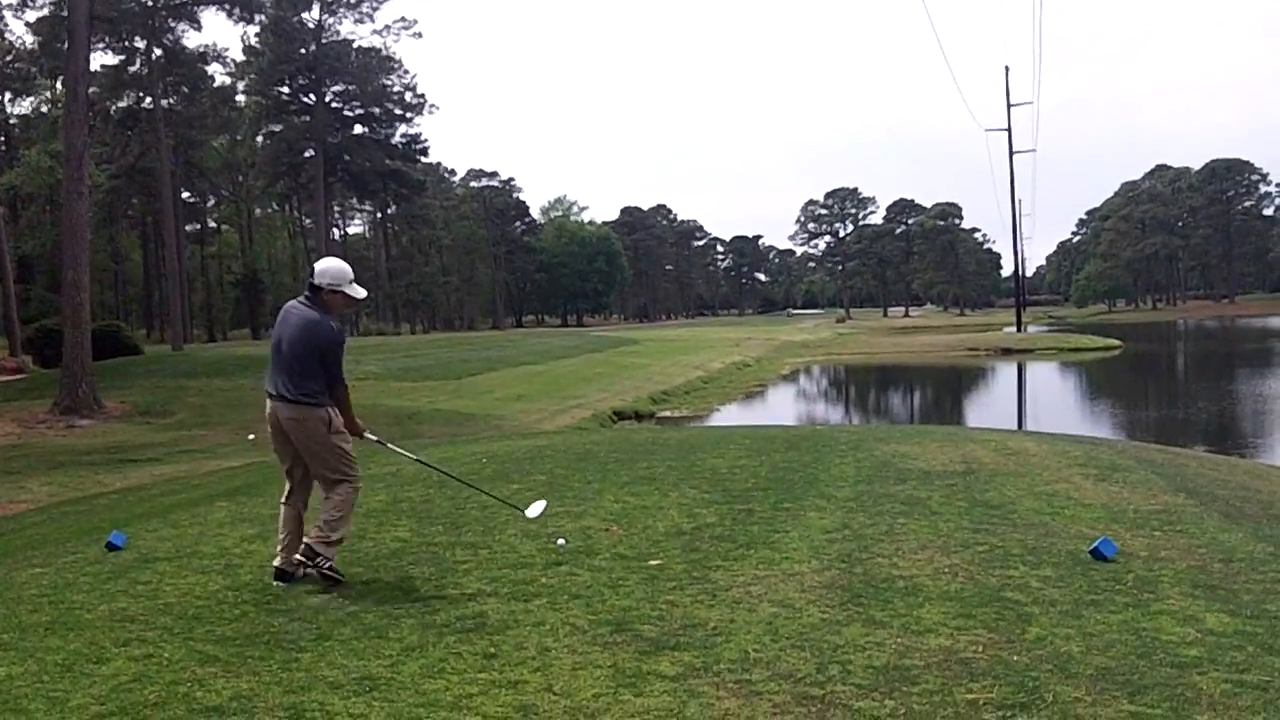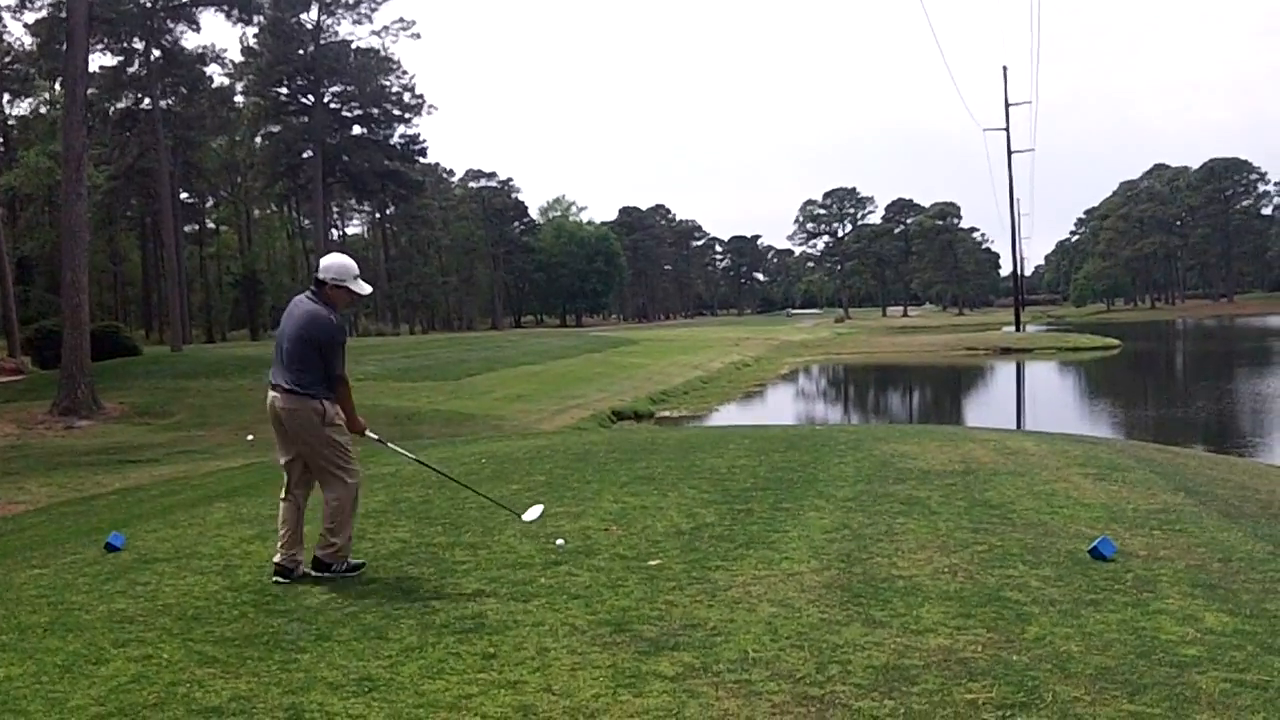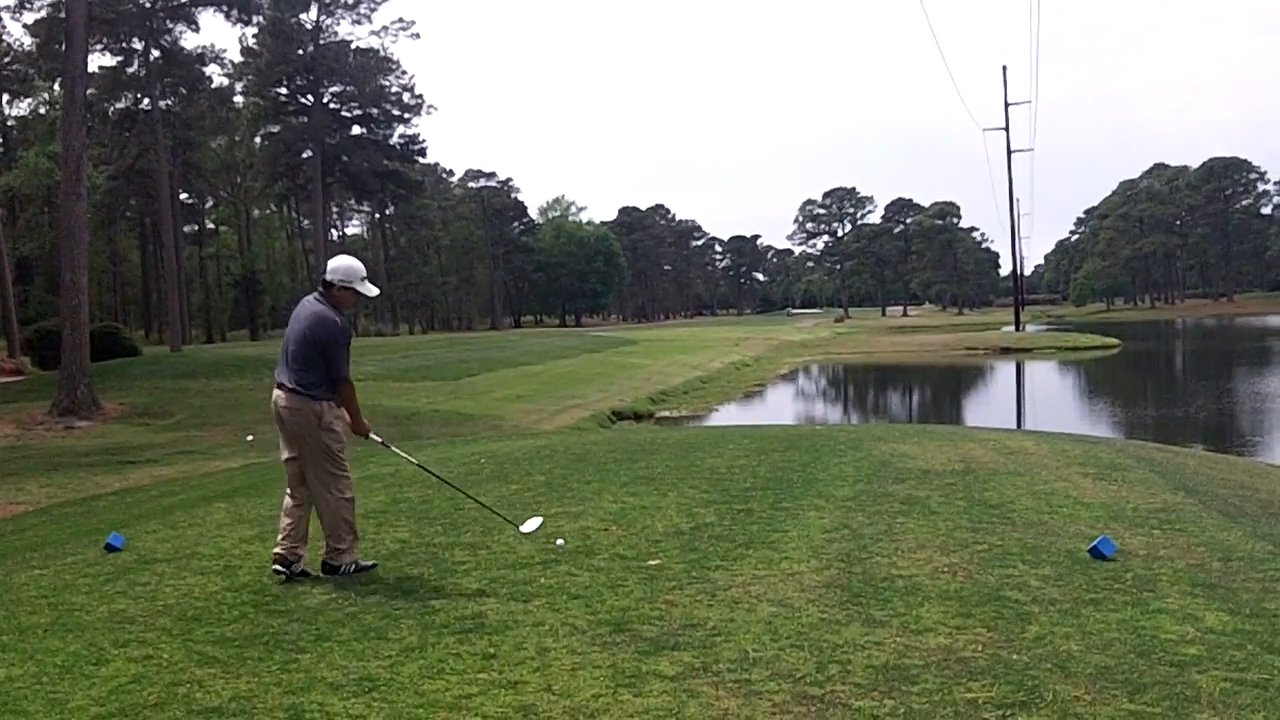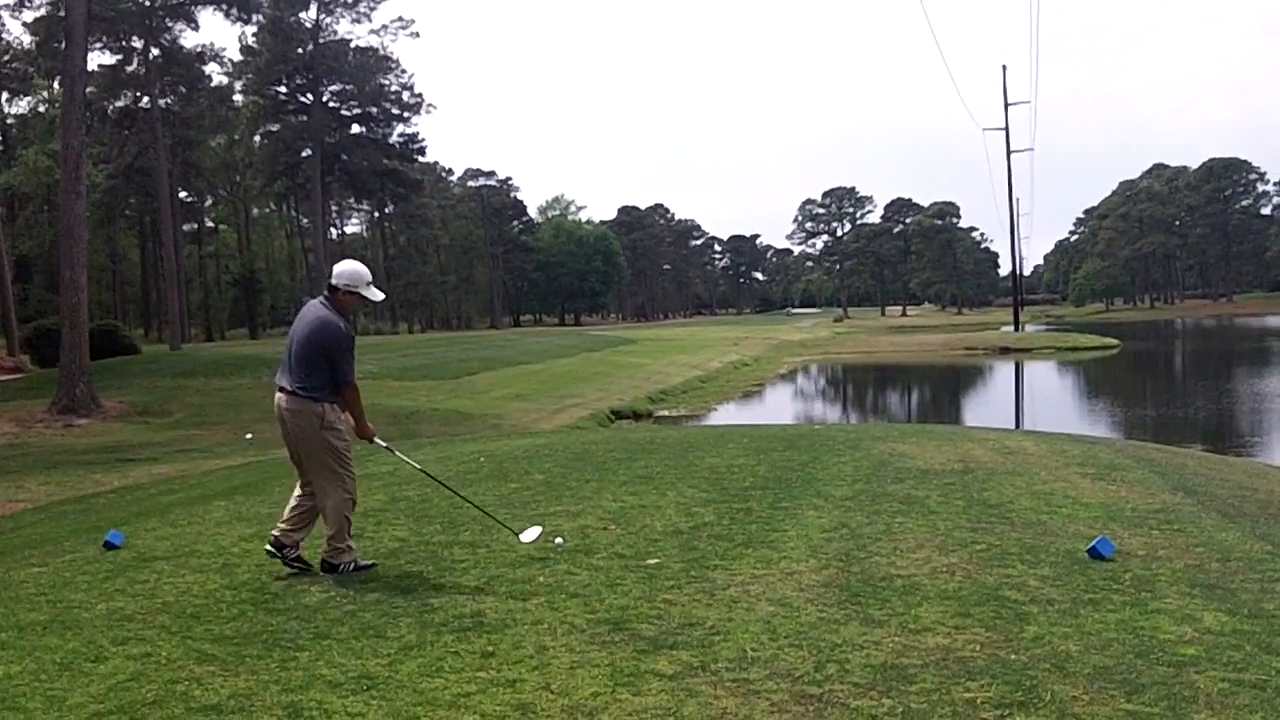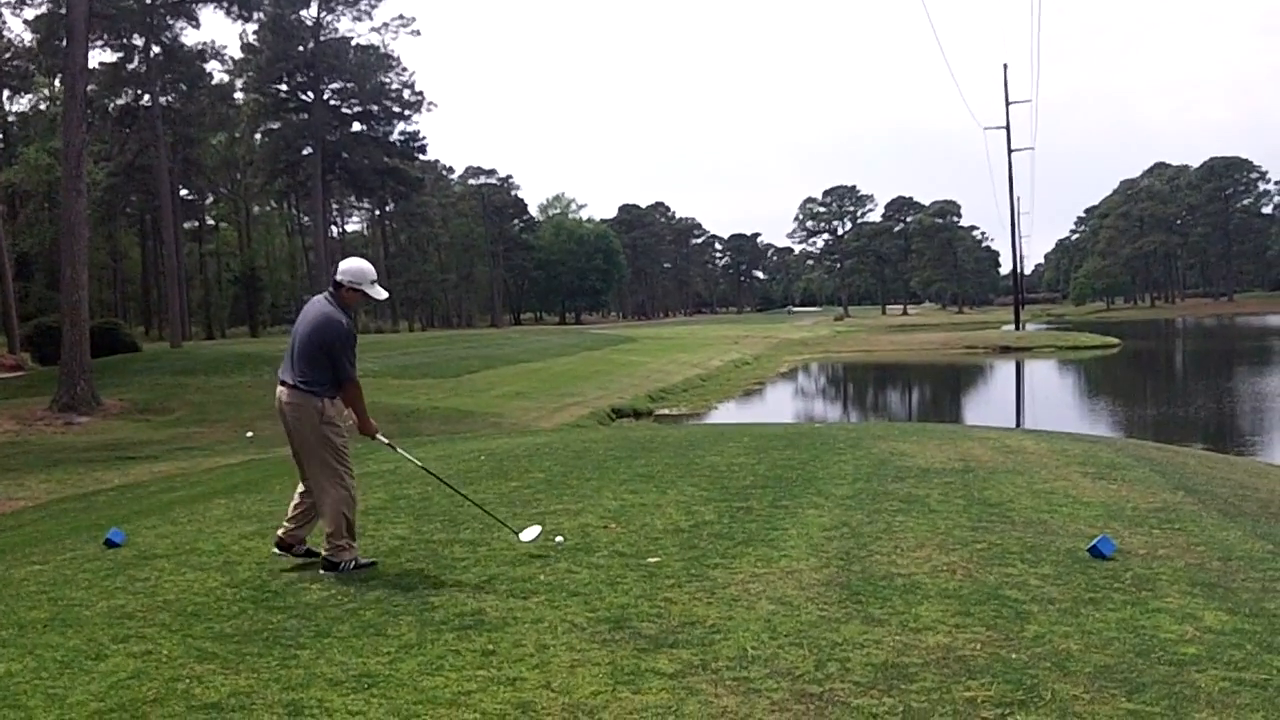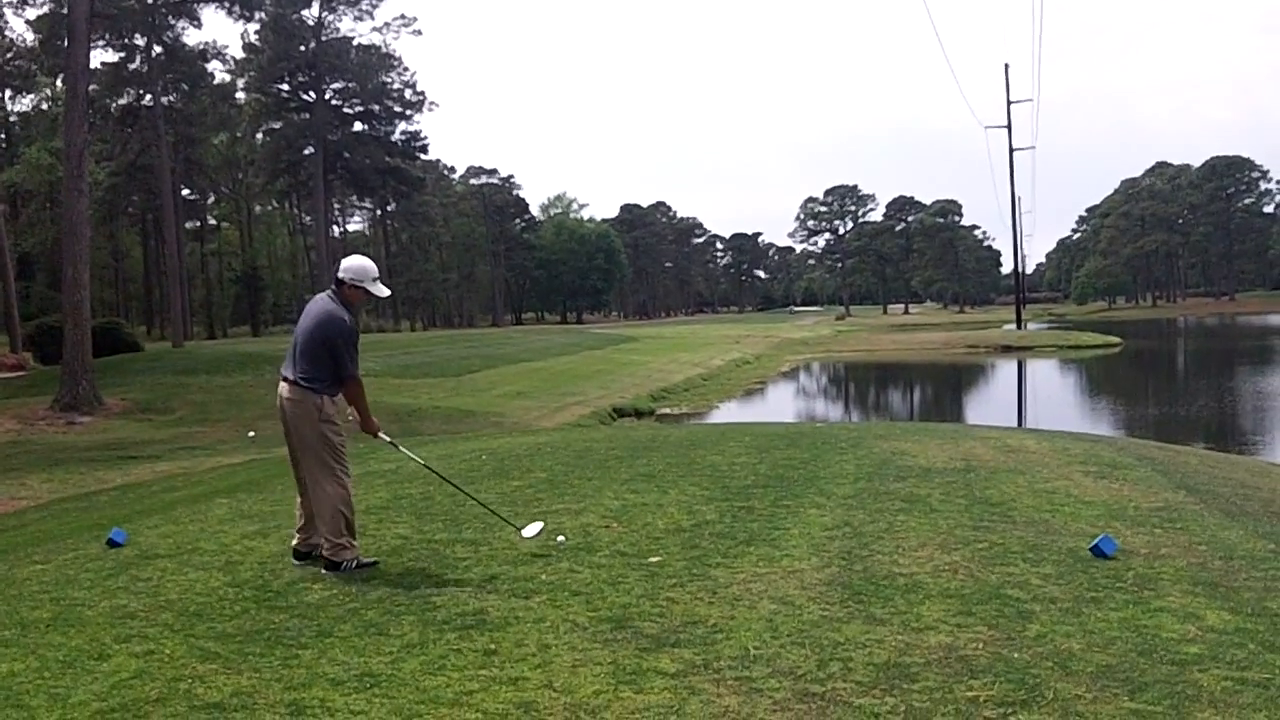
dt=0.1s
person 1, frame 1
left shoulder: (288, 311)
right shoulder: (328, 330)
right elbow: (336, 385)
left wrist: (340, 417)
right wrist: (350, 422)
left hip: (278, 408)
right hip: (310, 414)
left knee: (296, 489)
right knee: (344, 481)
left ankle: (287, 564)
right ankle: (316, 550)
person 1, frame 2
left shoulder: (298, 304)
right shoulder: (328, 323)
right elbow: (337, 379)
left wrist: (335, 407)
right wrist: (352, 419)
left hip: (280, 400)
right hip: (307, 407)
left knee: (296, 485)
right knee: (343, 479)
left ankle: (287, 561)
right ankle: (330, 556)
person 1, frame 3
left shoulder: (307, 304)
right shoulder: (333, 325)
right elbow: (341, 381)
left wrist: (337, 409)
right wrist: (356, 420)
left hip: (285, 399)
right hip: (309, 407)
left knee: (300, 483)
right knee: (335, 485)
left ankle: (288, 554)
right ankle: (339, 558)
person 1, frame 4
left shoulder: (312, 308)
right shoulder: (337, 329)
right elbow: (346, 384)
left wrist: (344, 411)
right wrist: (361, 424)
left hip: (288, 401)
right hip: (312, 409)
left knee: (313, 481)
right knee: (338, 483)
left ankle: (285, 539)
right ankle: (338, 557)
person 1, frame 5
left shoulder: (316, 303)
right shoulder: (339, 325)
right elbow: (348, 381)
left wrist: (343, 404)
right wrist: (364, 420)
left hip: (290, 395)
right hip: (311, 404)
left knee: (315, 476)
right knee: (336, 480)
left ankle: (291, 536)
right ankle: (339, 555)
person 1, frame 6
left shoulder: (321, 301)
right shoulder: (341, 322)
right elbow: (350, 378)
left wrist: (356, 408)
right wrist: (366, 418)
left hip: (291, 393)
right hip: (312, 402)
left knee: (311, 476)
right knee: (333, 479)
left ankle: (307, 544)
right ankle: (339, 554)
